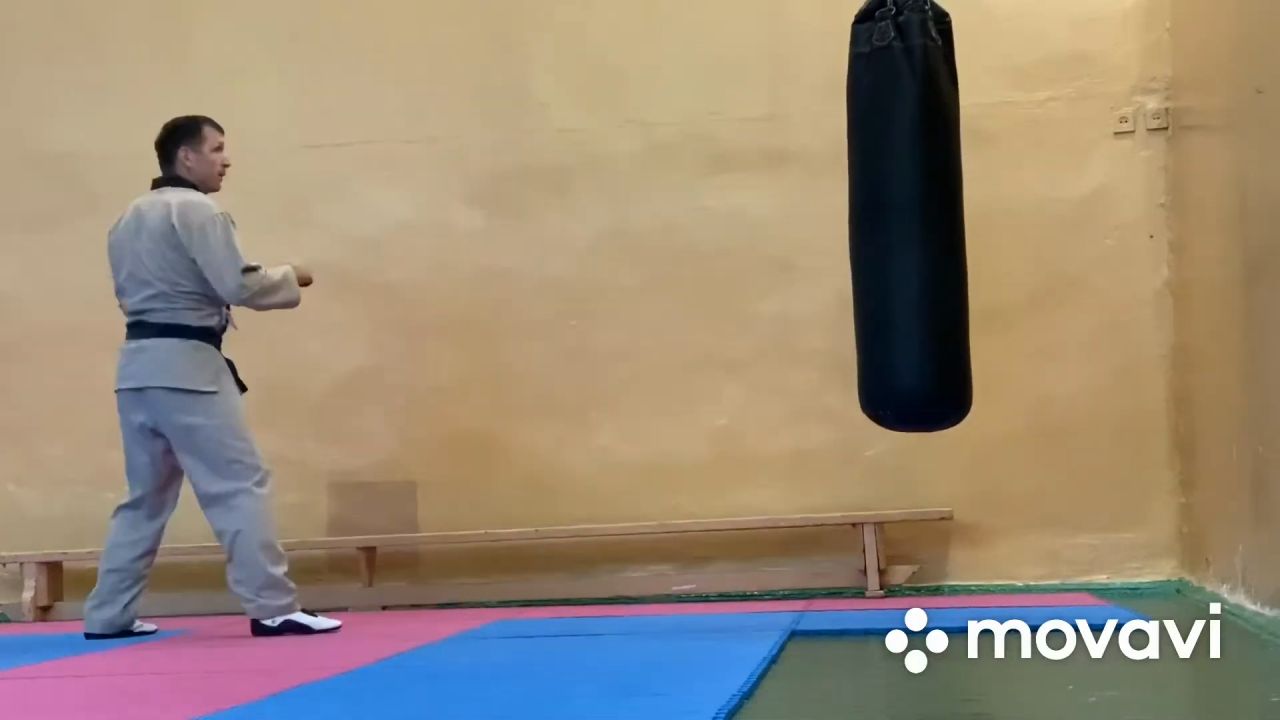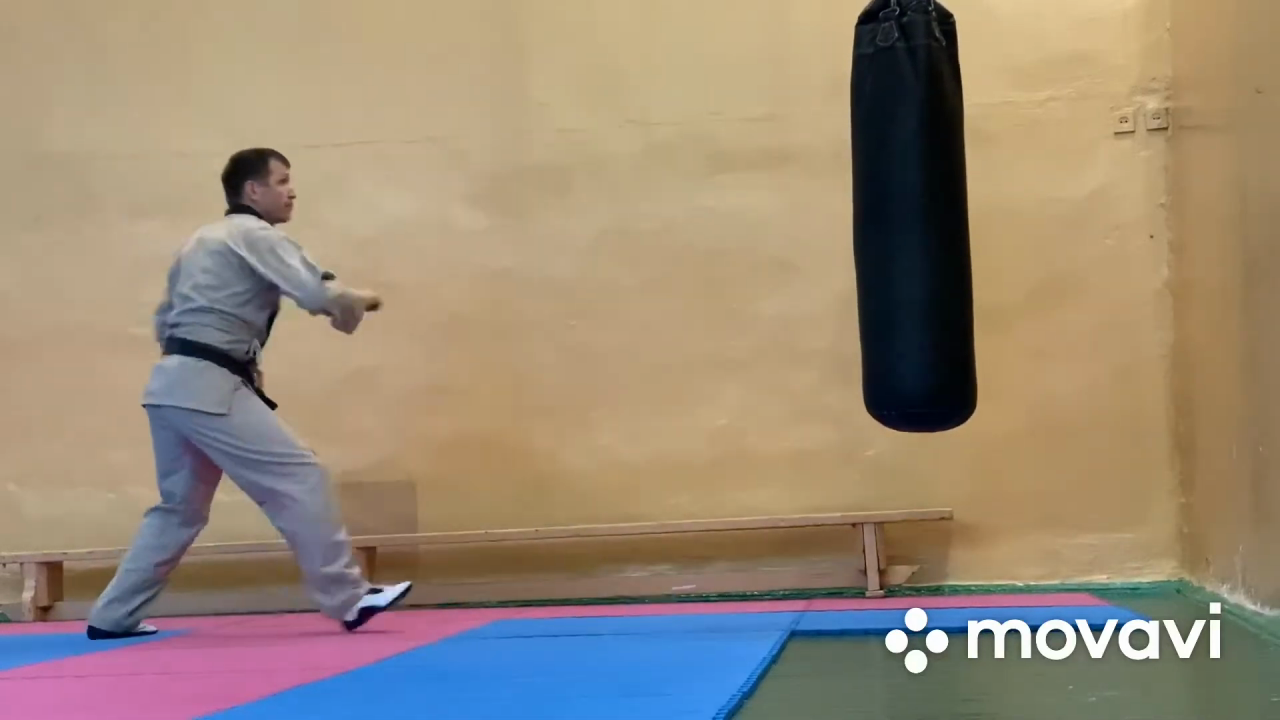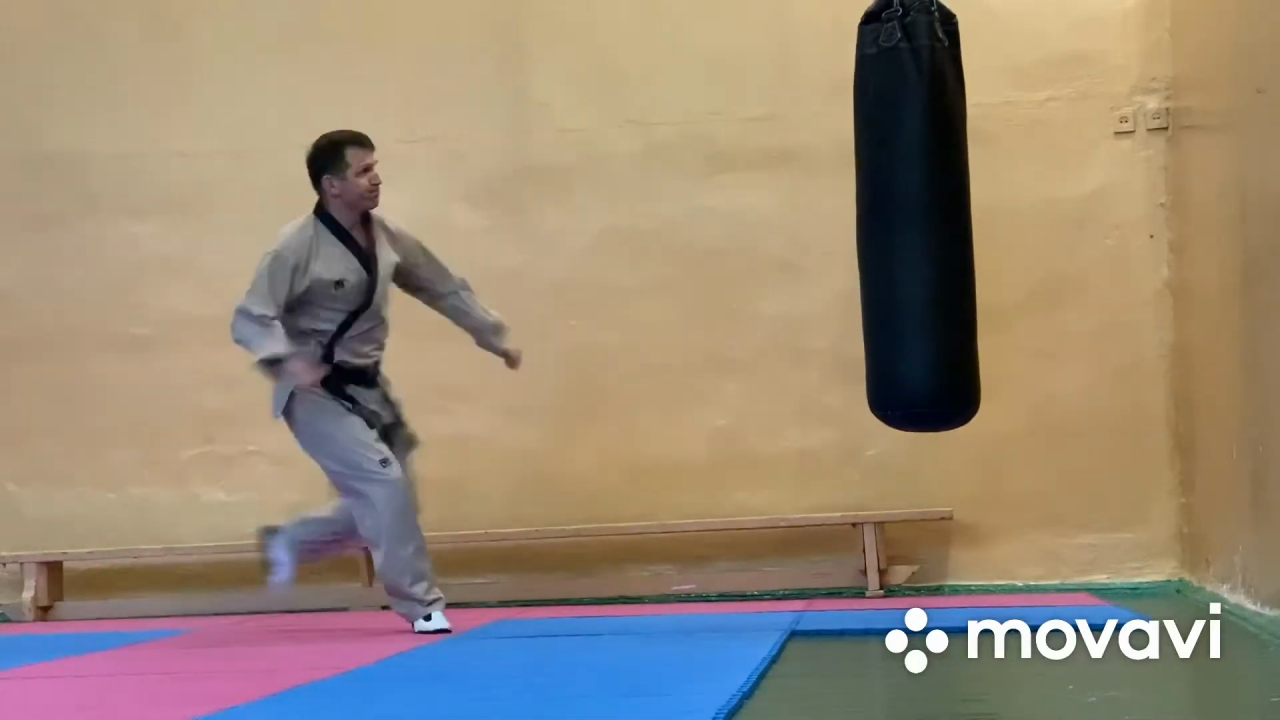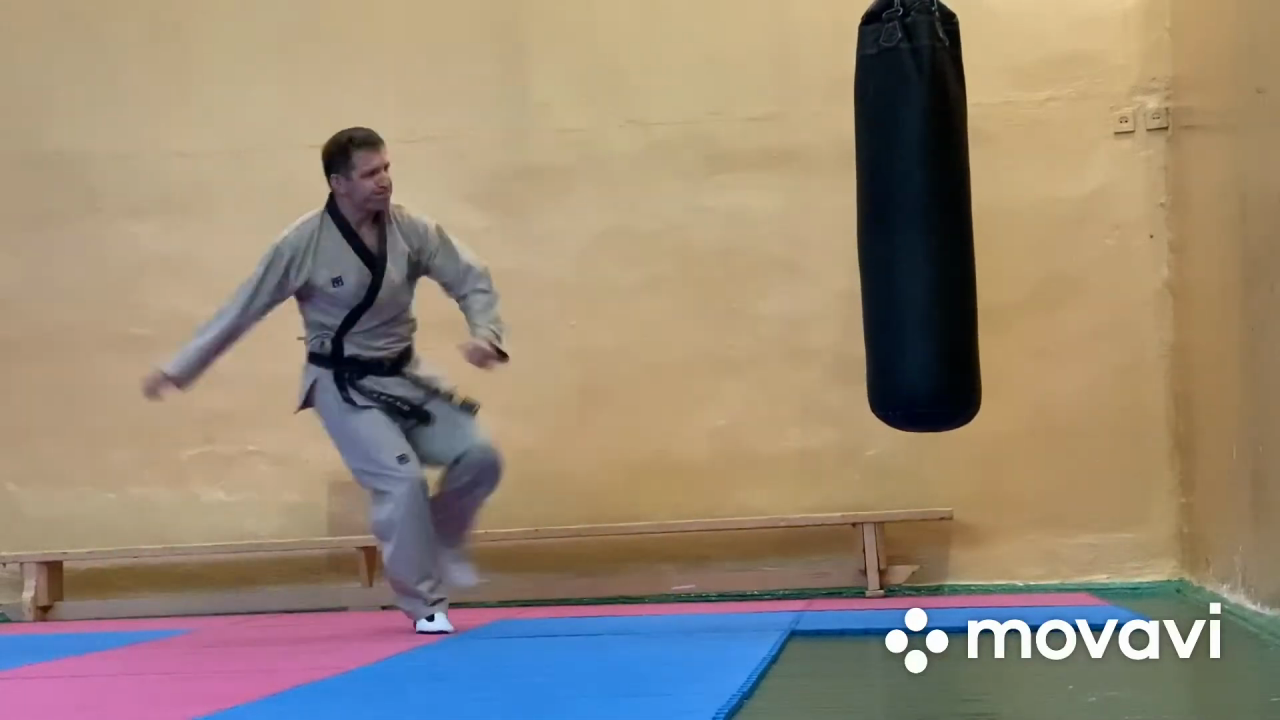
dt=0.4s
person 1, frame 1
left shoulder: (127, 219)
right shoulder: (195, 209)
right elbow: (238, 286)
right wrist: (291, 277)
left hip: (138, 363)
right hip: (185, 364)
left knee: (146, 495)
right knee: (241, 481)
left ankle: (108, 614)
right ankle: (274, 607)
person 1, frame 2
left shoulder: (198, 242)
right shoulder: (254, 236)
left elbow: (165, 321)
right elbow: (311, 290)
right wrist: (359, 301)
left hip: (174, 385)
right hip: (208, 388)
left knee: (179, 509)
right knee: (300, 479)
left ankle: (113, 616)
right ankle: (346, 596)
person 1, frame 3
left shoulder: (387, 236)
right shoulder: (296, 246)
left elbow: (445, 288)
right elbow: (251, 319)
left wrist: (496, 336)
right wrist: (288, 360)
left hip: (366, 387)
right hip: (314, 393)
left knee: (372, 501)
right knee: (385, 484)
left ankle: (291, 543)
right ankle: (422, 604)
person 1, frame 4
left shoulder: (410, 228)
right shoulder: (303, 242)
left elbow: (471, 278)
right elbow: (243, 308)
left wrist: (484, 334)
right wrist: (179, 368)
left hip: (401, 374)
right hip: (342, 386)
left knee: (477, 456)
right knee: (403, 483)
left ankle: (440, 544)
right ankle: (425, 604)
